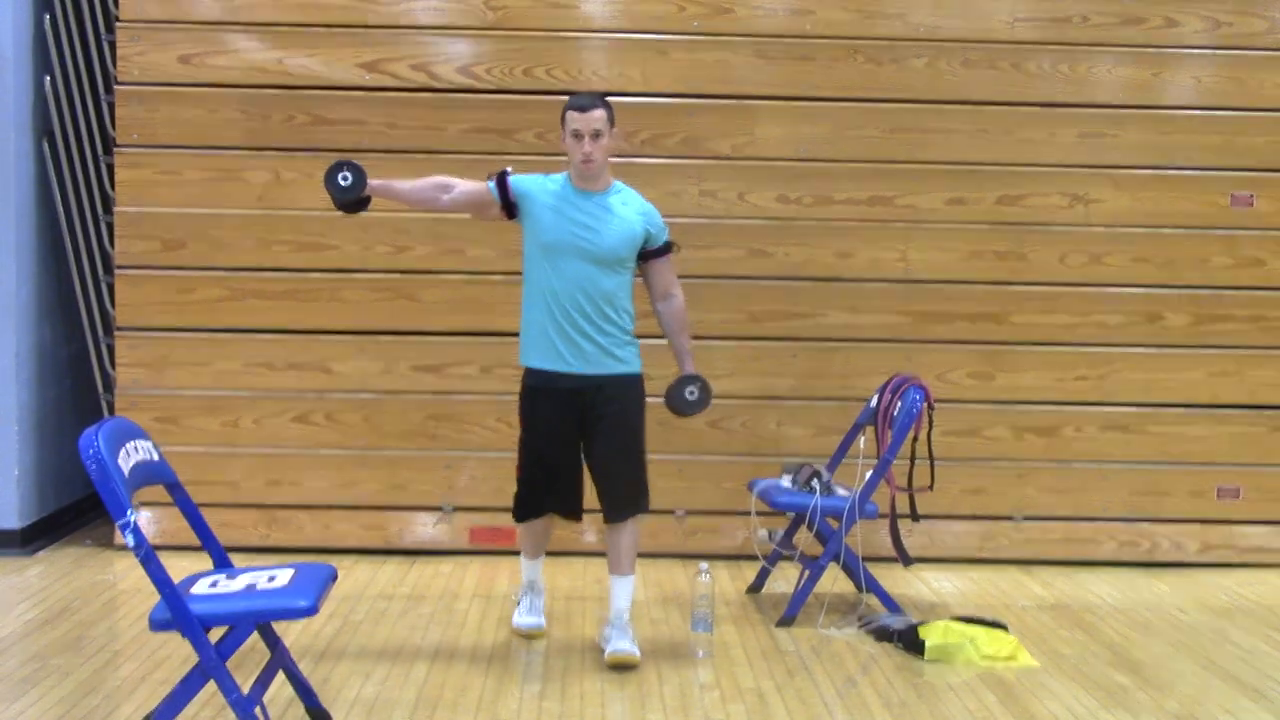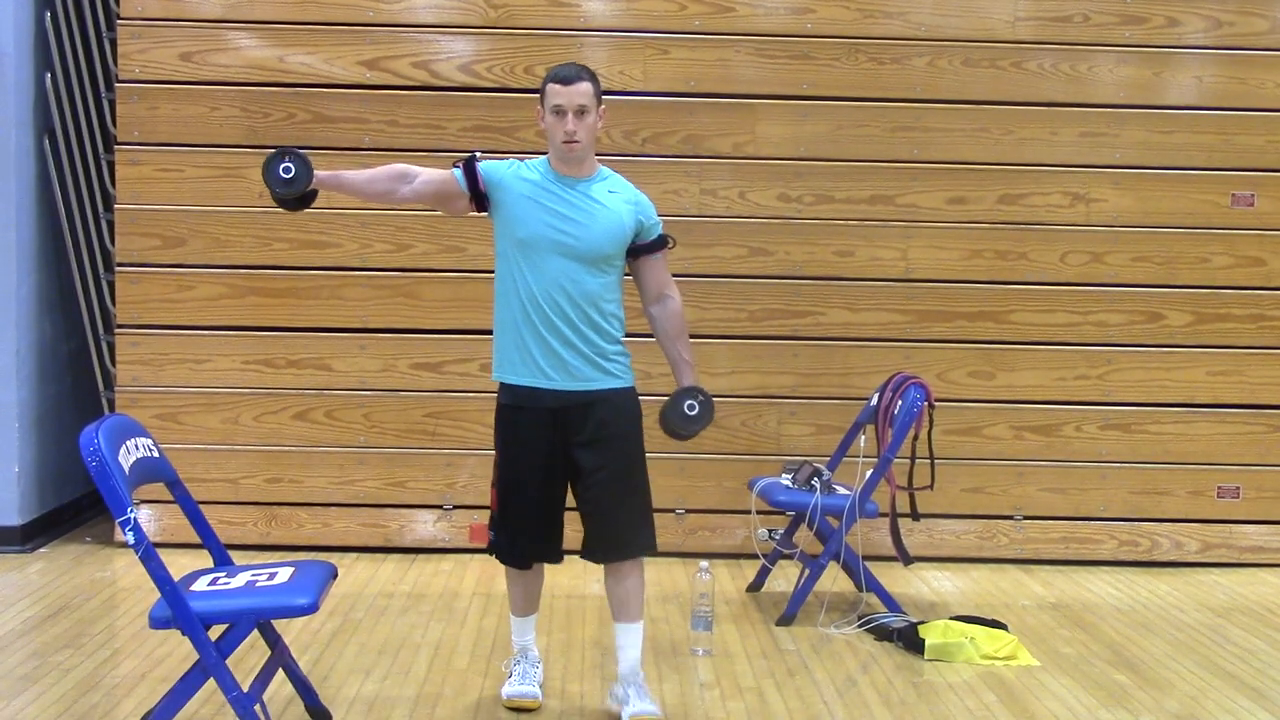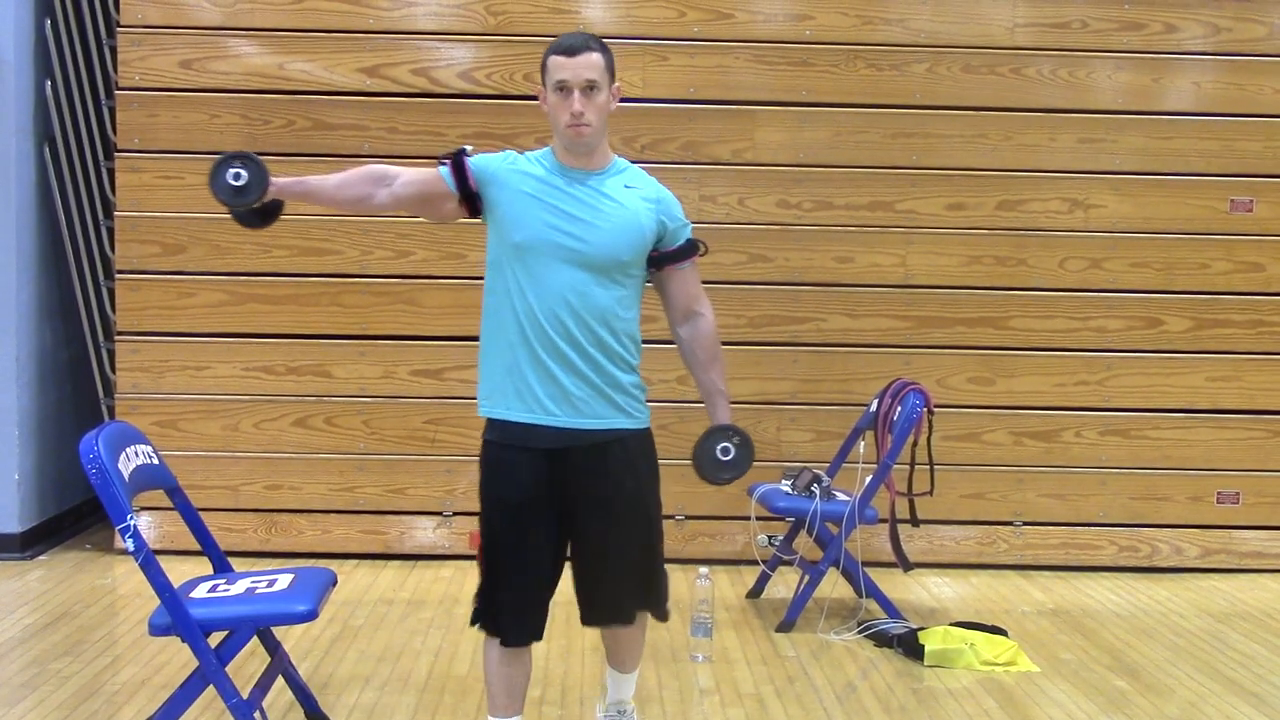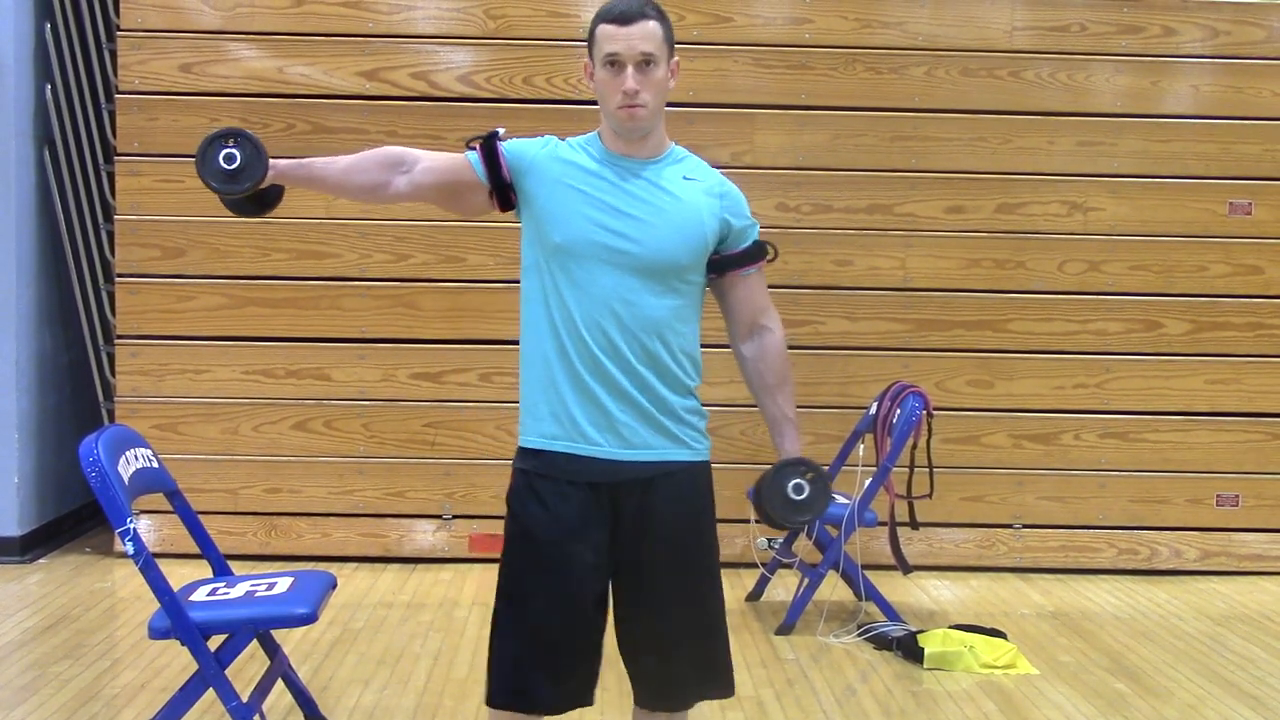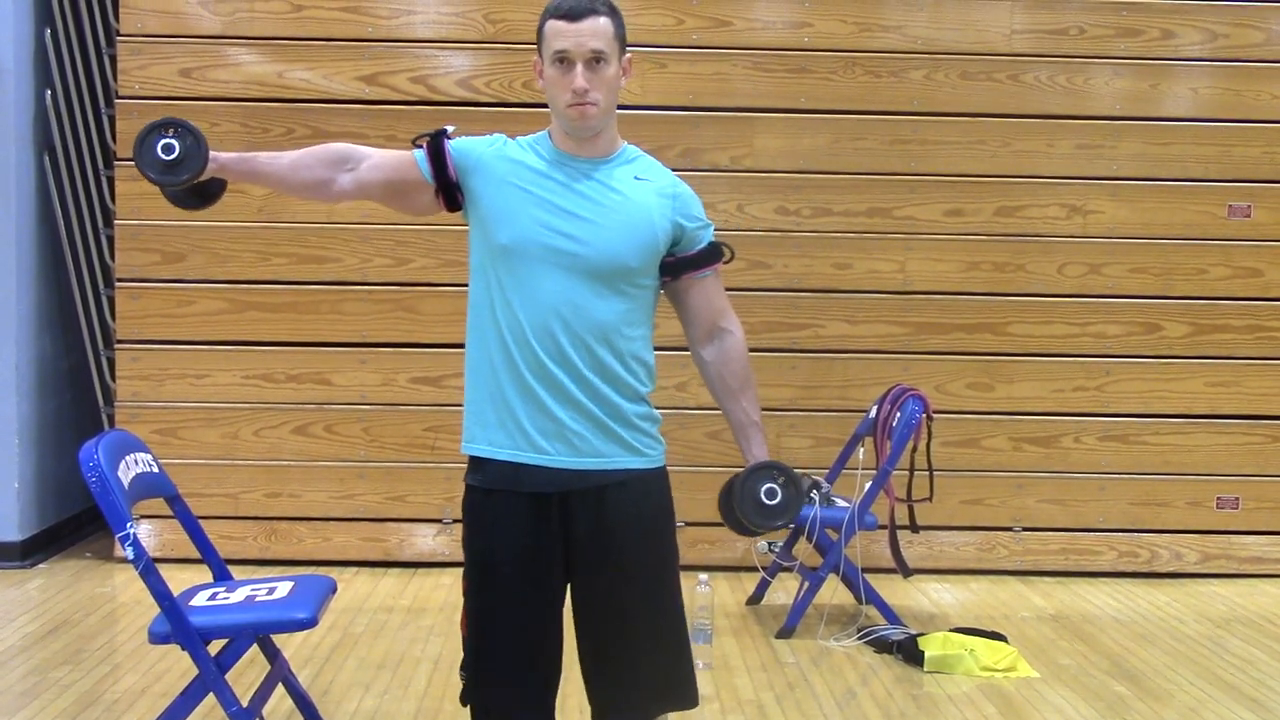
dt=1s
person 1, frame 1
left shoulder: (642, 213)
right shoulder: (531, 193)
left elbow: (667, 296)
right elbow: (450, 193)
left wrist: (686, 366)
right wrist: (376, 186)
left hip: (617, 378)
right hip: (547, 376)
left knee: (622, 502)
right knee: (538, 497)
left ankle: (619, 622)
right ankle: (532, 587)
person 1, frame 2
left shoulder: (632, 204)
right shoulder: (505, 181)
left elbow: (662, 299)
right elbow: (410, 183)
left wrist: (686, 381)
right wrist: (322, 178)
left hip: (607, 394)
right hip: (526, 394)
left knee: (623, 539)
right knee: (523, 540)
right ankle: (525, 657)
person 1, frame 3
left shoulder: (654, 203)
right shoulder: (500, 177)
left elbow: (692, 316)
right elbow: (387, 186)
left wrist: (720, 413)
right wrist: (282, 187)
left hip: (618, 433)
right hip: (518, 434)
left knee: (622, 597)
right knee: (510, 611)
person 1, frame 4
left shoulder: (717, 197)
right shoulder: (537, 166)
left elbow: (756, 332)
right elbow: (404, 173)
left wrist: (788, 447)
right wrist: (280, 170)
left hip: (671, 470)
right hip: (555, 464)
person 1, frame 5
left shoulder: (669, 197)
right shoulder: (486, 165)
left elbow: (716, 336)
right elbow: (350, 171)
left wrist: (756, 453)
right wrist: (221, 164)
left hip: (626, 476)
right hip: (508, 473)
